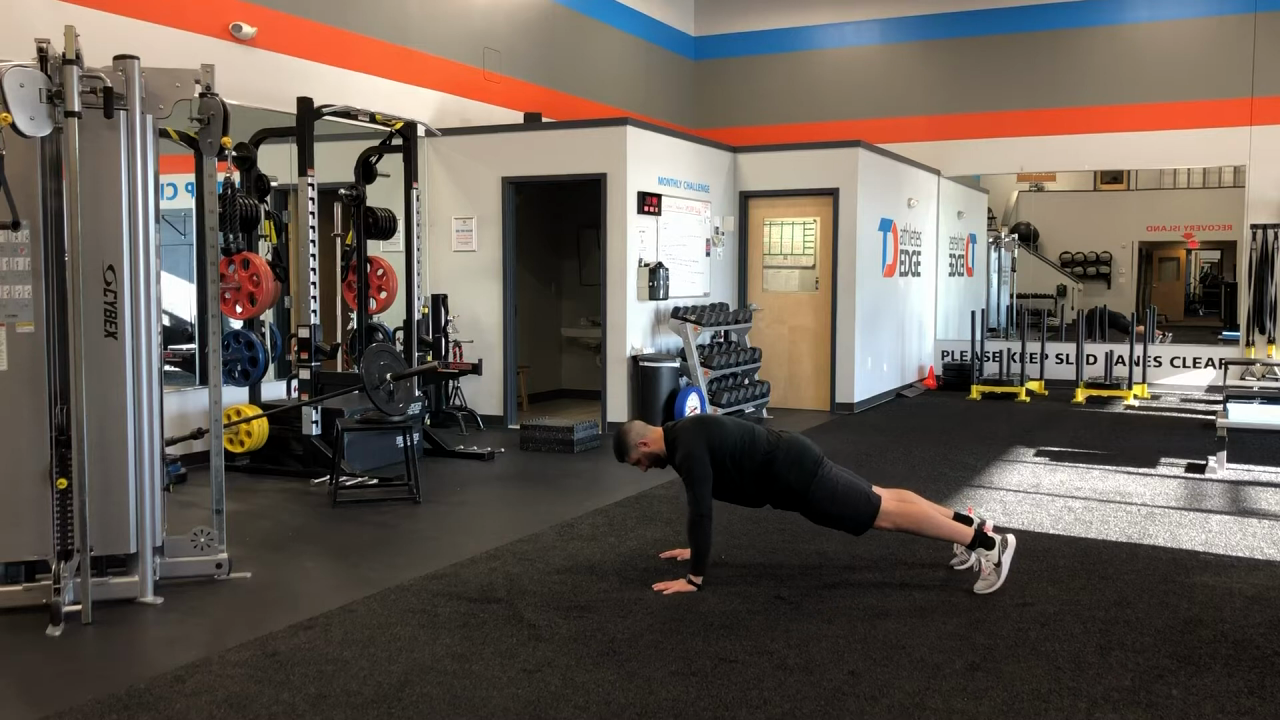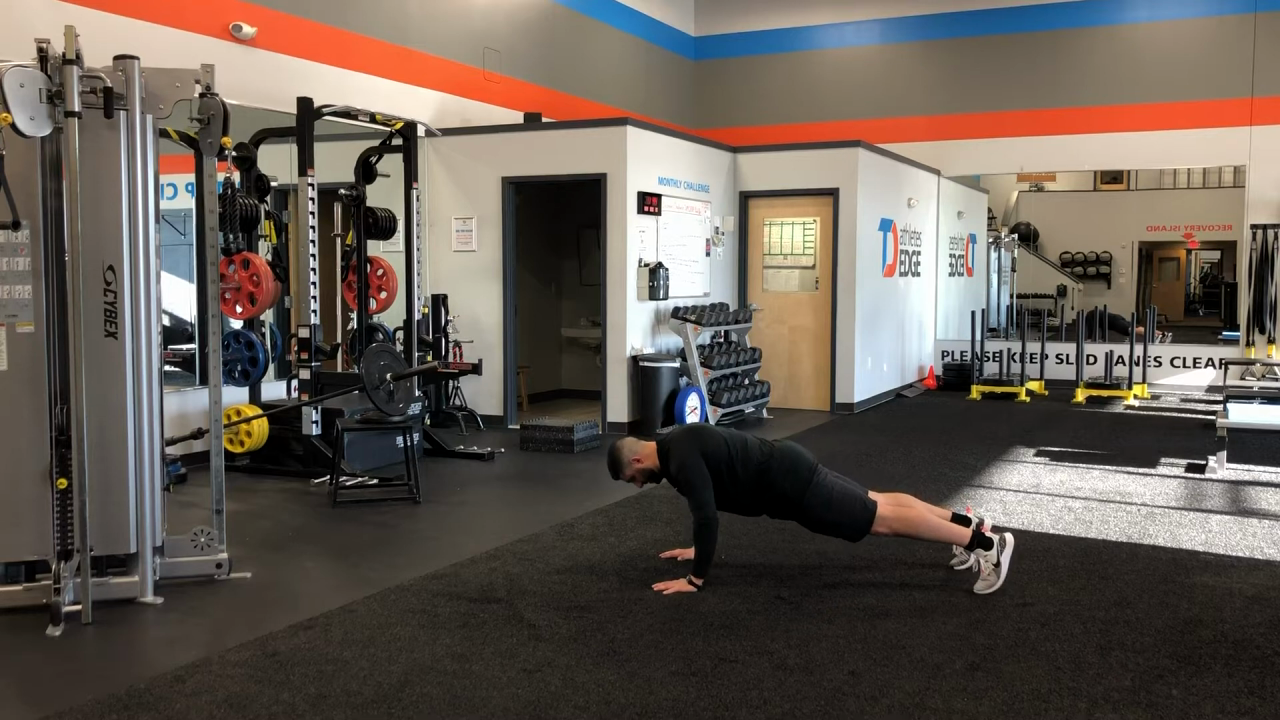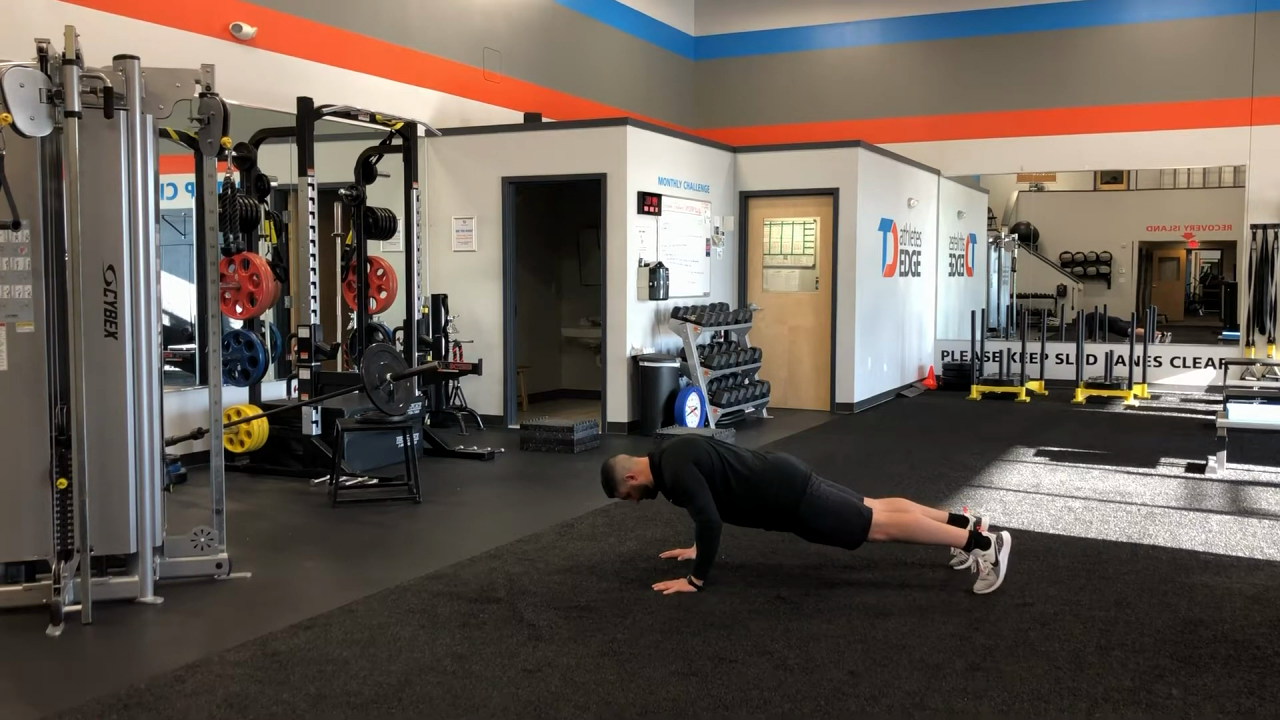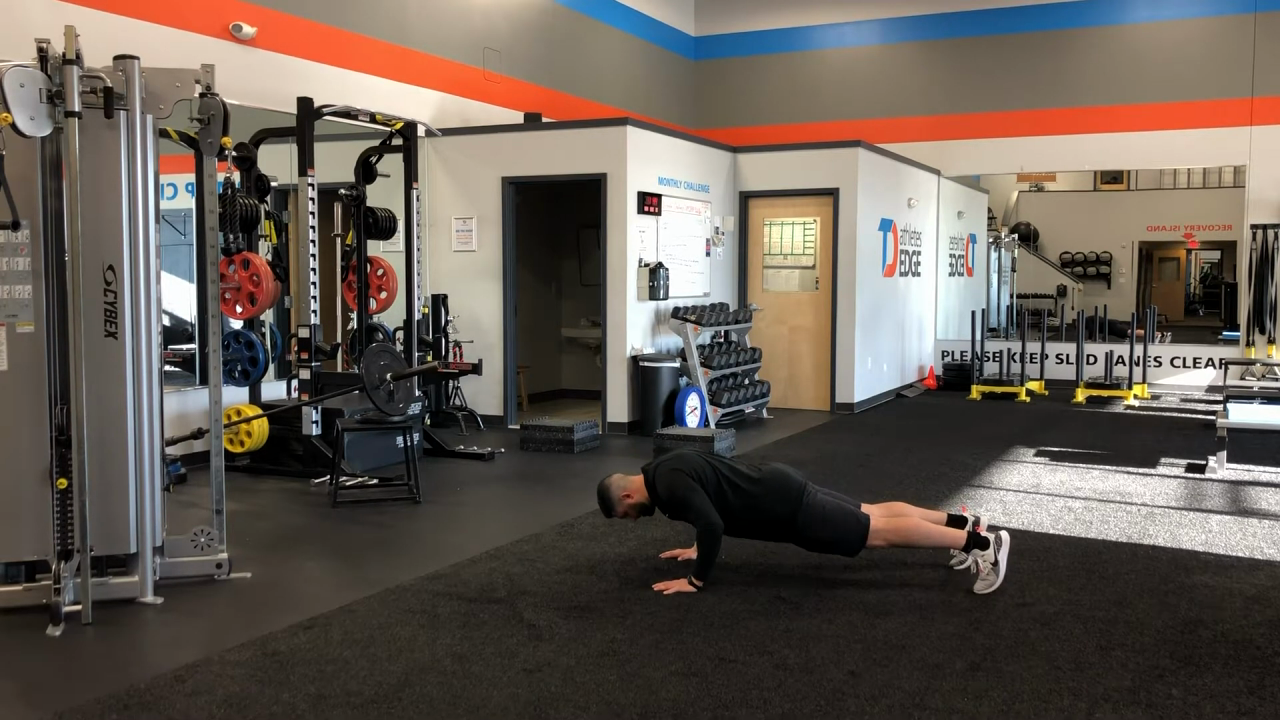
dt=0.7s
person 1, frame 1
left shoulder: (687, 448)
right shoulder: (686, 434)
left elbow: (700, 510)
right elbow: (702, 506)
left wrist: (694, 577)
right wrist: (696, 548)
left hip: (795, 474)
right hip: (793, 463)
left knee: (885, 513)
right knee: (881, 497)
left ankle: (988, 544)
right ankle: (967, 524)
person 1, frame 2
left shoulder: (682, 459)
right shoulder: (679, 445)
left elbow: (707, 515)
right elbow: (707, 508)
left wrist: (696, 578)
right wrist: (697, 548)
left hip: (790, 485)
right hip: (788, 469)
left knee: (883, 519)
right knee: (878, 502)
left ankle: (985, 544)
right ankle: (965, 523)
person 1, frame 3
left shoulder: (675, 470)
right shoulder: (673, 455)
left elbow: (710, 519)
left wrist: (696, 579)
right wrist: (698, 547)
left hip: (788, 496)
right hip: (784, 480)
left knee: (880, 526)
right knee: (874, 508)
left ankle: (983, 544)
right ankle: (963, 522)
person 1, frame 4
left shoulder: (669, 484)
right shoulder: (667, 470)
left elbow: (712, 525)
left wrist: (697, 579)
right wrist: (698, 549)
left hip: (785, 508)
right hip: (779, 488)
left knee: (879, 533)
right knee: (873, 514)
left ankle: (982, 543)
right ankle: (961, 523)
